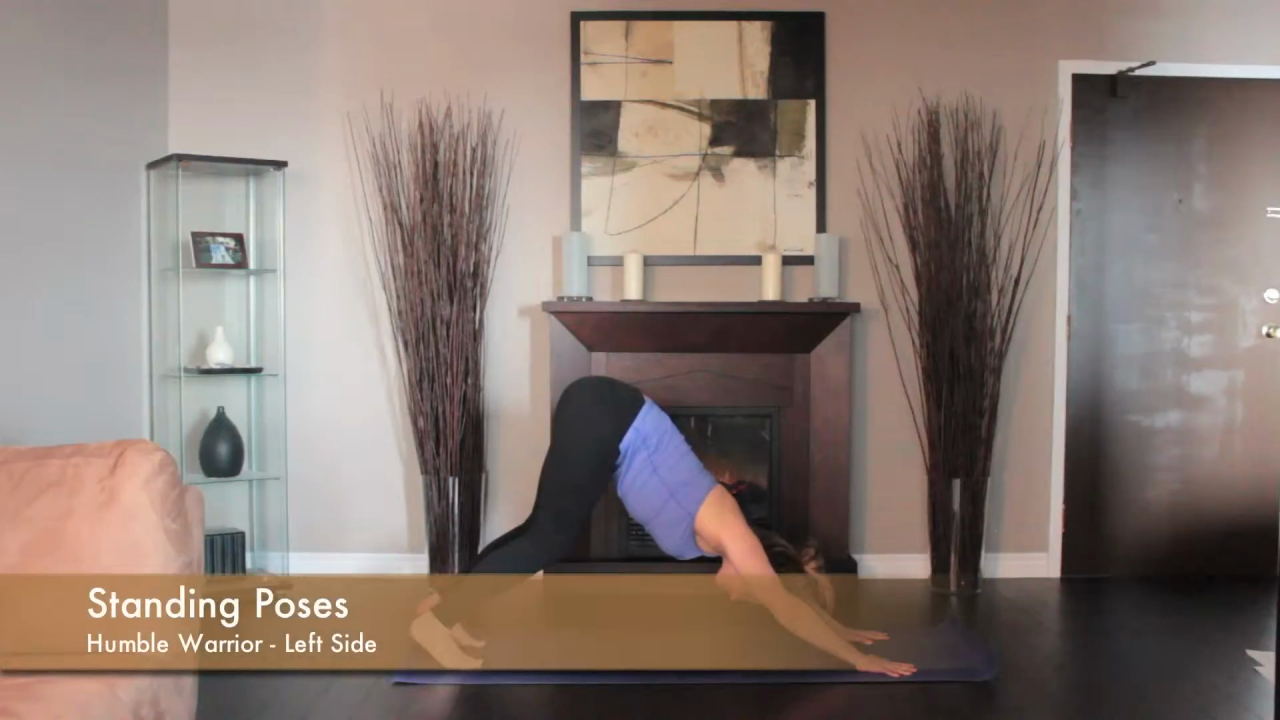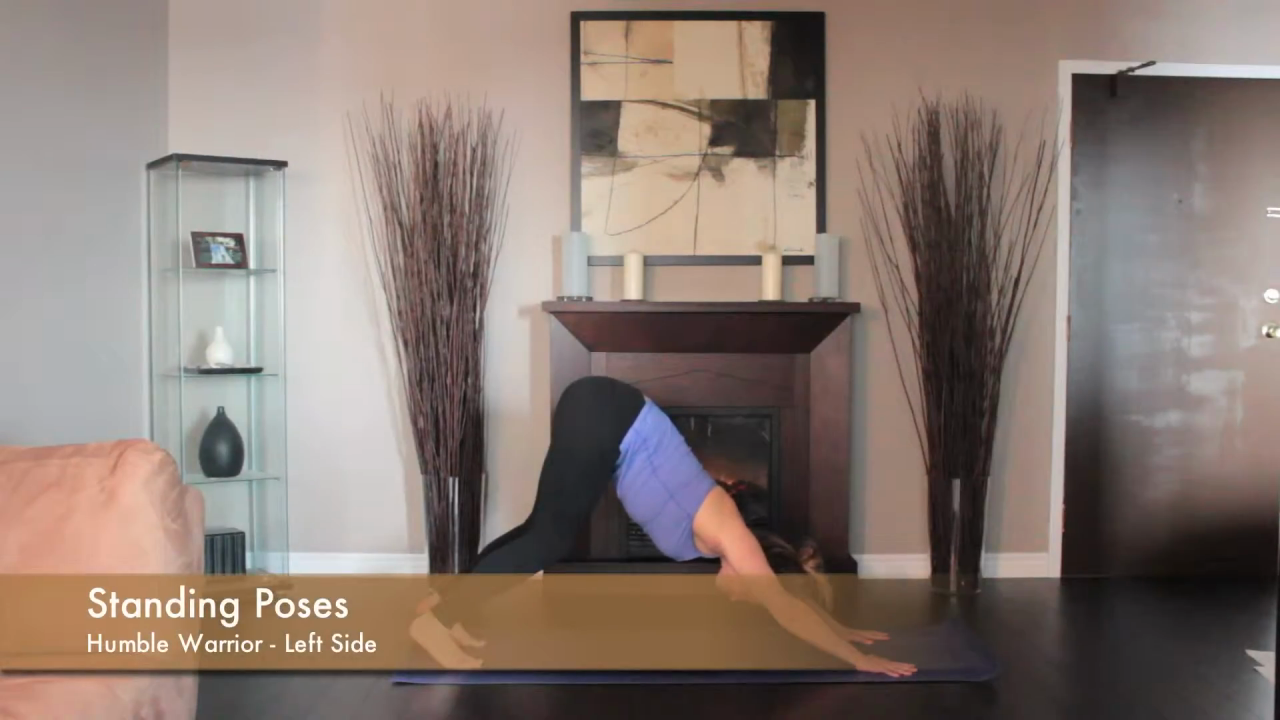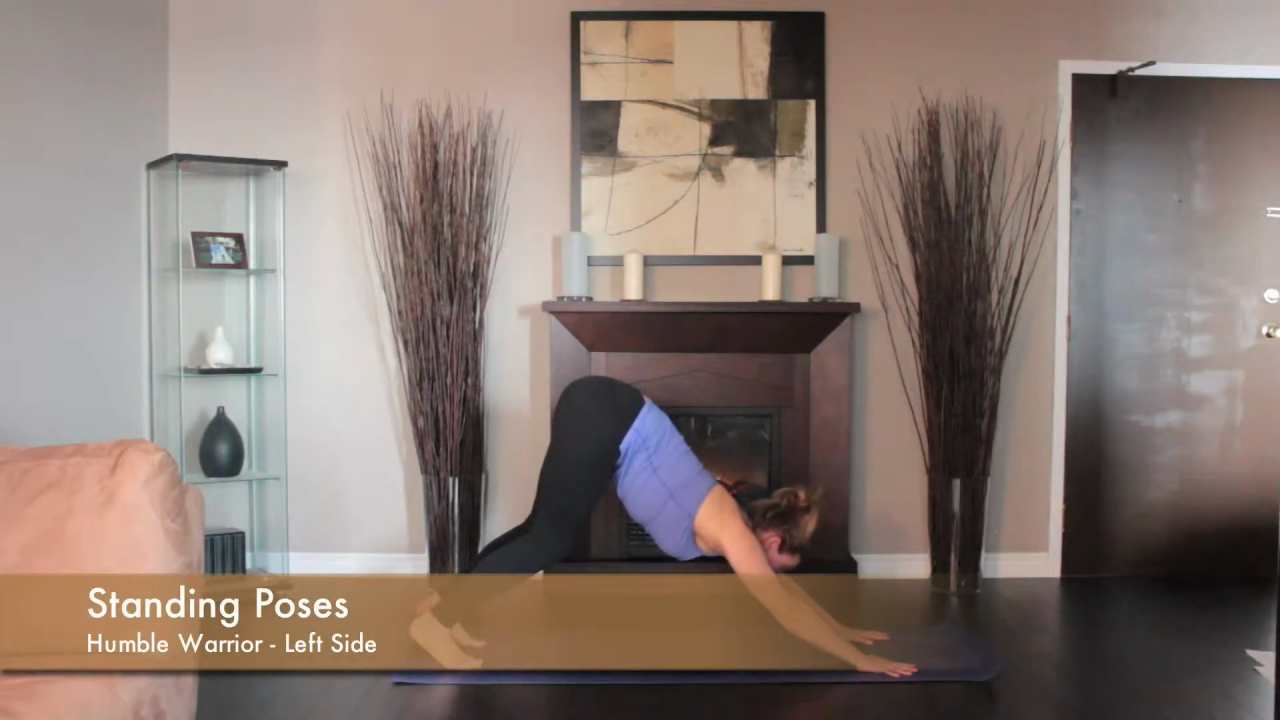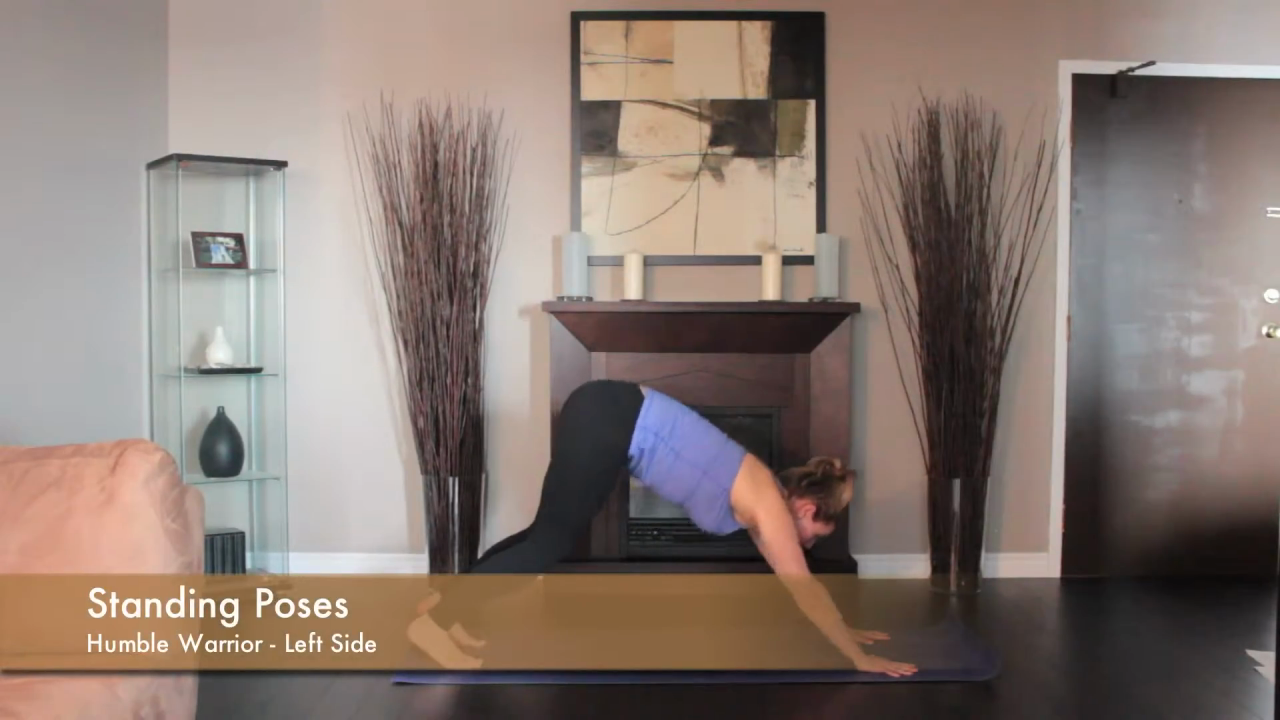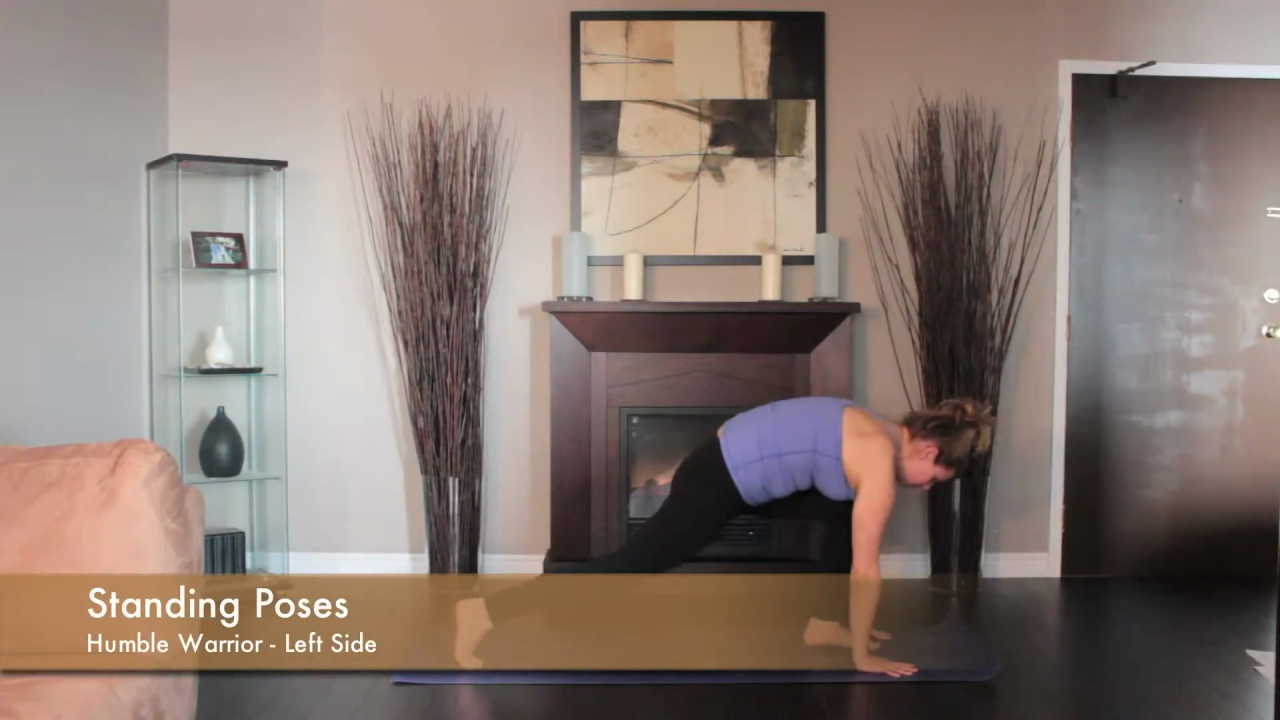
dt=1s
person 1, frame 1
left shoulder: (728, 536)
right shoulder: (730, 534)
left elbow: (789, 597)
right elbow: (786, 608)
left wrist: (842, 631)
right wrist: (858, 660)
left hip: (605, 416)
right hip: (603, 420)
left knee: (545, 533)
right knee: (551, 537)
left ankle: (446, 604)
right ankle: (436, 620)
person 1, frame 2
left shoulder: (728, 537)
right shoulder: (730, 537)
left elbow: (788, 597)
right elbow: (785, 609)
left wrist: (842, 631)
right wrist: (859, 660)
left hip: (605, 416)
right hip: (604, 421)
left knee: (545, 533)
right knee: (550, 539)
left ankle: (448, 605)
right ankle: (435, 620)
person 1, frame 3
left shoulder: (730, 523)
right shoulder: (732, 534)
left elbow: (785, 589)
right elbow: (785, 609)
left wrist: (842, 631)
right wrist: (859, 660)
left hip: (604, 413)
right hip: (602, 421)
left knee: (543, 533)
right knee: (550, 540)
left ankle: (447, 605)
right ankle: (435, 620)
person 1, frame 4
left shoulder: (756, 502)
right shoulder: (768, 503)
left elbow: (795, 583)
right elbow: (804, 589)
left wrist: (842, 629)
right wrist: (860, 657)
left hip: (609, 414)
right hip: (610, 422)
left knee: (547, 534)
right knee: (552, 542)
left ankle: (445, 603)
right ankle: (432, 622)
person 1, frame 5
left shoulder: (879, 436)
right shoulder: (880, 459)
left elbow: (857, 550)
right elbow: (865, 568)
left wrist: (856, 626)
right wrist: (861, 654)
left hip: (735, 467)
right hip: (717, 479)
left knee: (843, 507)
right knee: (631, 564)
left ankle: (821, 622)
right ankle: (484, 613)
